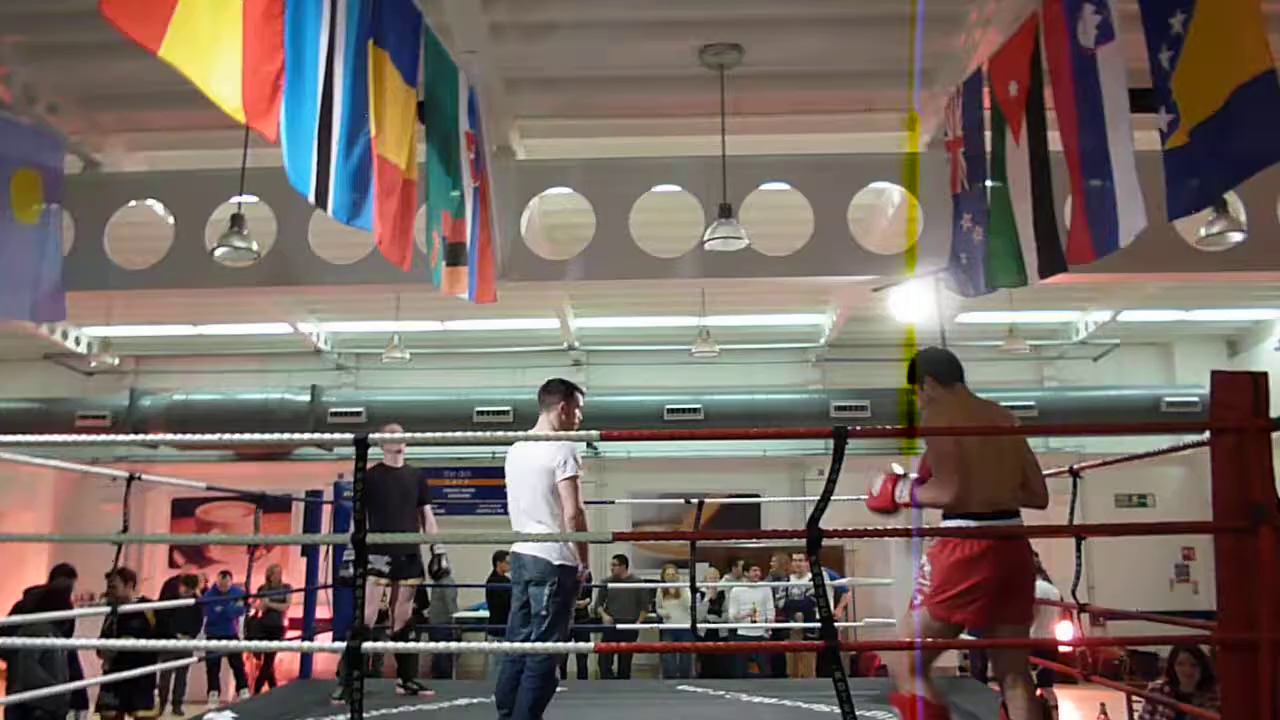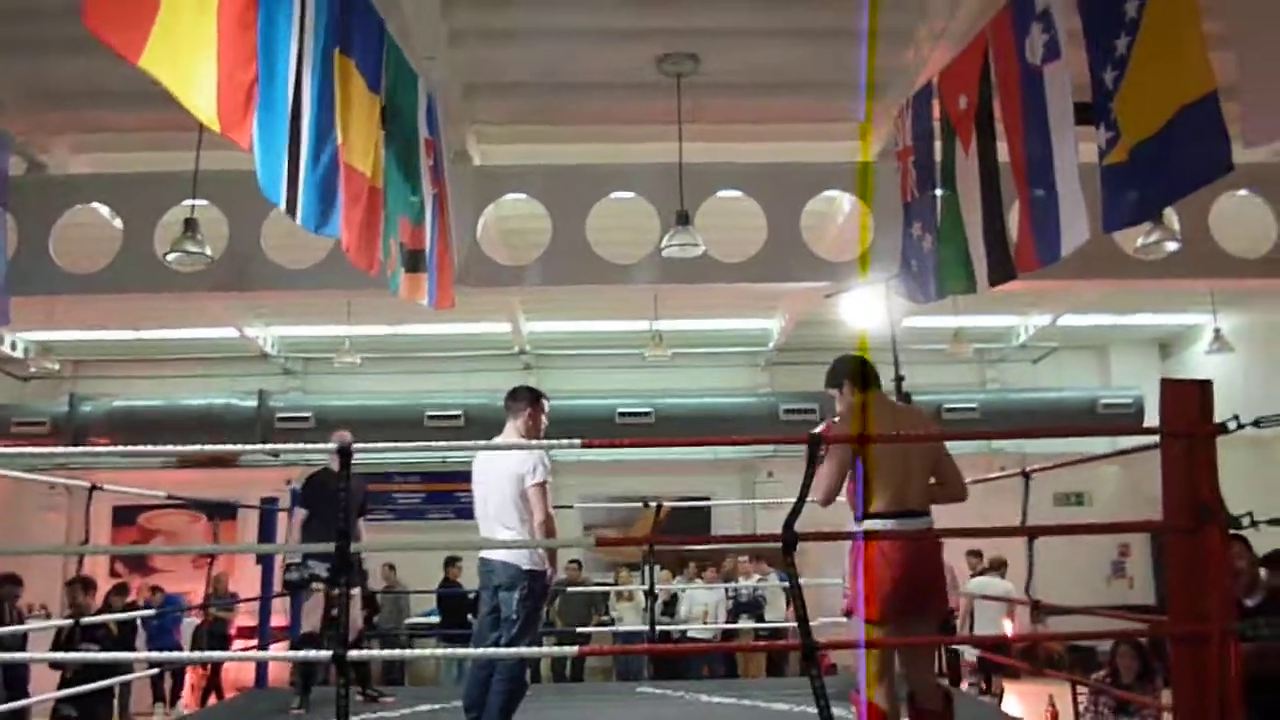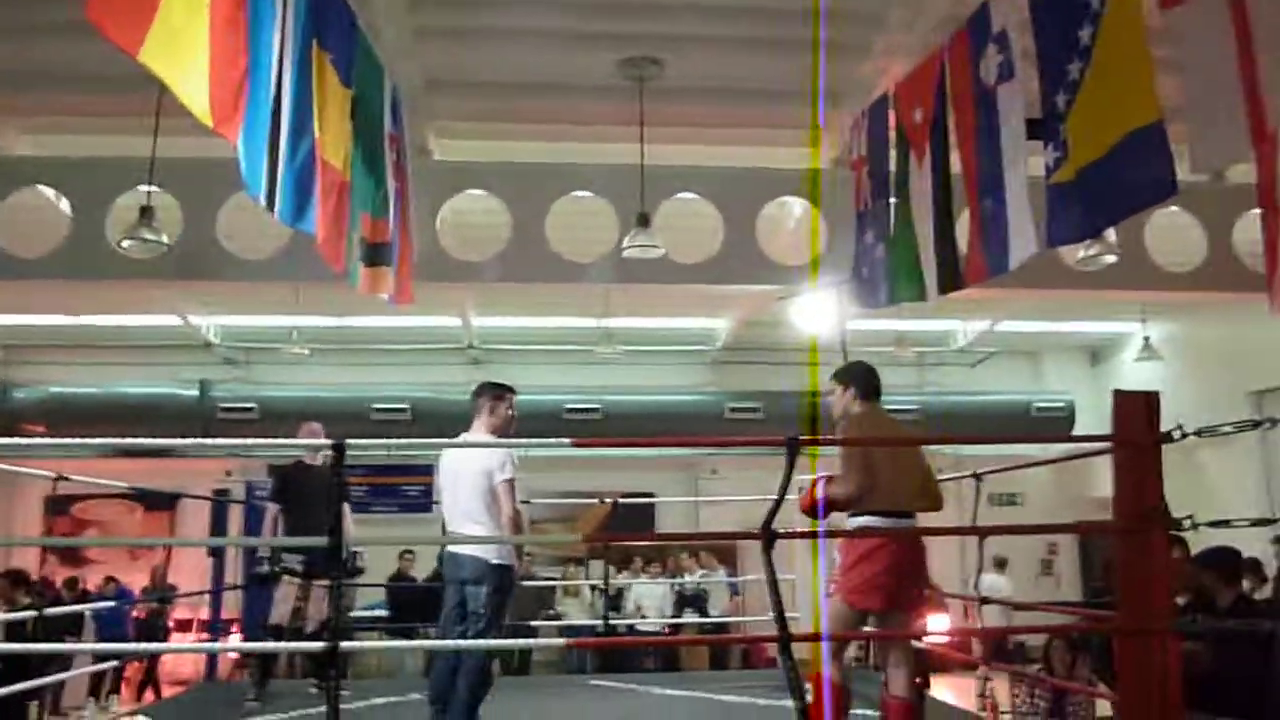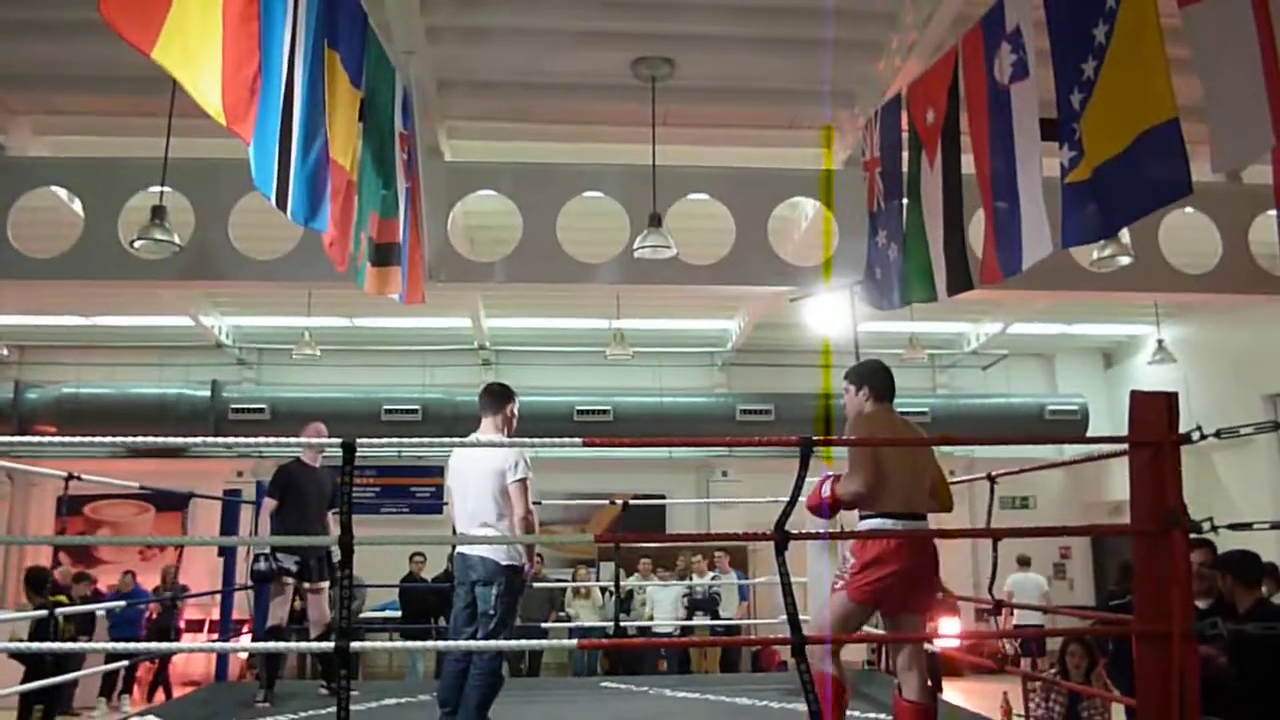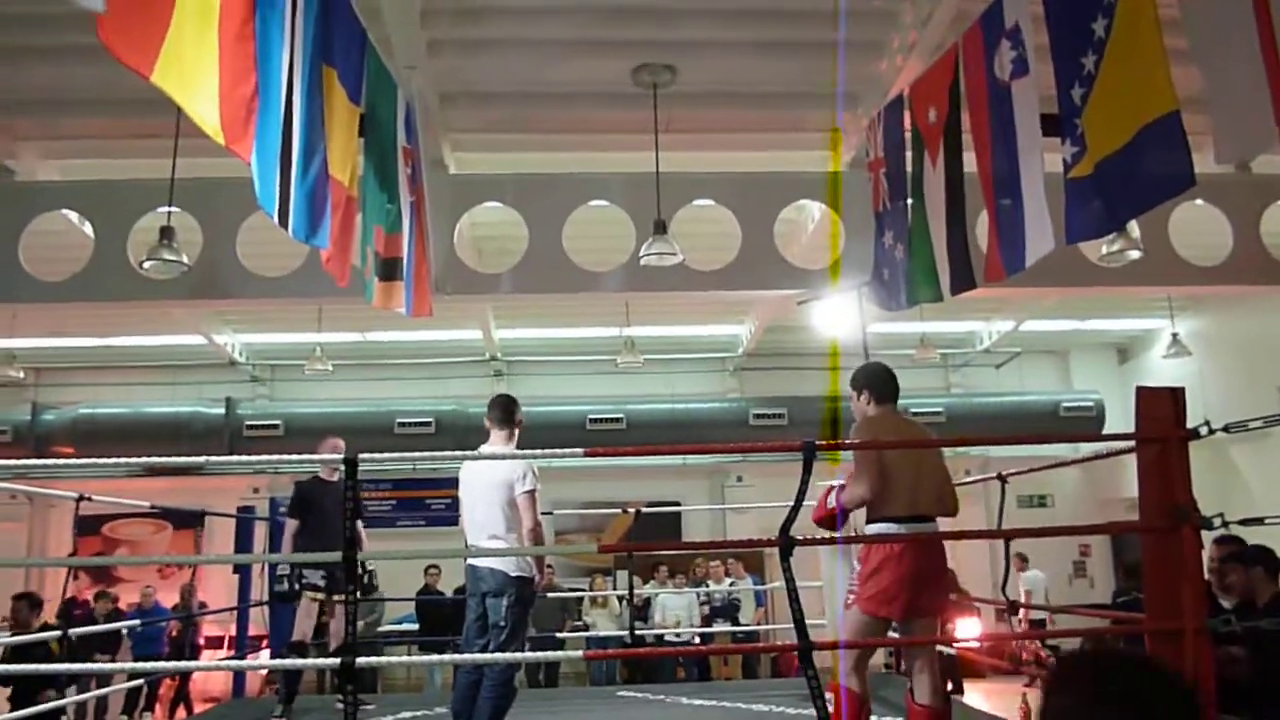
dt=1s
person 1, frame 1
left shoulder: (938, 415)
right shoulder: (1004, 418)
left elbow: (949, 492)
right elbow: (1038, 496)
left wrist: (907, 492)
left hip: (967, 549)
right hip: (1012, 548)
left knee: (906, 664)
right knee: (1015, 679)
person 1, frame 2
left shoulder: (853, 420)
right shoulder: (920, 420)
left elbow: (824, 492)
right elbow: (956, 489)
left wrist: (822, 456)
left hip: (882, 545)
right hip: (923, 543)
left knee: (875, 673)
right knee: (921, 669)
person 1, frame 3
left shoulder: (853, 425)
right shoulder: (904, 433)
left elbow: (854, 485)
right elbow: (933, 499)
left wrist: (824, 492)
left hip: (871, 543)
right hip: (907, 544)
left knee: (827, 648)
right knee: (897, 657)
person 1, frame 4
left shoulder: (862, 424)
right shoulder: (916, 435)
left elbow: (860, 483)
right elbow: (943, 500)
left wrist: (830, 492)
left hip: (883, 546)
right hip: (919, 547)
left knee: (822, 642)
right knee: (909, 660)
person 1, frame 5
left shoulder: (869, 427)
right shoulder: (924, 435)
left elbow: (864, 489)
right elbow: (949, 504)
left wrist: (836, 500)
left hip: (890, 549)
right hip: (928, 549)
left knee: (849, 663)
right knee: (923, 664)
person 2, frame 1
left shoulder: (516, 450)
right shoulder: (562, 448)
right elbow: (572, 514)
right wrist: (583, 559)
left hip: (520, 554)
right hip: (553, 560)
left knee: (517, 644)
right knee: (542, 650)
person 2, frame 2
left shoulder: (482, 455)
right shoulder: (531, 454)
right elbow: (542, 518)
right wrist: (551, 563)
left hip: (489, 561)
right hip: (523, 564)
left knee: (485, 647)
right knee: (512, 652)
person 2, frame 3
left shoulder: (449, 452)
right shoulder: (498, 452)
right elbow: (510, 514)
right wrist: (518, 554)
left hip: (455, 554)
right hip: (490, 558)
left knee: (451, 639)
right knee: (479, 645)
person 2, frame 4
left shoulder: (458, 453)
right shoulder: (510, 453)
right elbow: (522, 514)
right wrist: (530, 556)
left hip: (464, 556)
right hip: (499, 560)
left knee: (460, 642)
right knee: (488, 648)
person 2, frame 5
left shoulder: (468, 465)
right shoulder: (520, 464)
right elbow: (531, 526)
right wrist: (540, 569)
left hip: (476, 569)
right hip: (510, 571)
left knee: (473, 654)
right knee: (501, 661)
person 3, frame 1
left shoulder: (416, 477)
right shoulder: (370, 476)
left elbow: (427, 516)
left wrist: (437, 551)
left hip: (409, 554)
right hip: (379, 553)
left knee: (404, 620)
right knee: (367, 618)
left ankle: (406, 679)
right ankle: (346, 681)
person 3, frame 2
left shoulder: (358, 486)
right shoulder: (316, 480)
right elbow: (297, 520)
left wrist: (363, 563)
right wrist: (293, 559)
left hip: (347, 561)
right hip: (317, 559)
left knee: (355, 627)
right knee: (312, 626)
left ankle: (364, 686)
right ankle: (302, 692)
person 3, frame 3
left shoulder: (334, 475)
right shoulder: (288, 473)
left elbow: (344, 513)
right elbow: (272, 513)
right wrist: (264, 551)
left hip: (325, 554)
right hip: (294, 552)
left knee: (317, 619)
right knee: (280, 617)
left ankle: (321, 676)
right ankle: (259, 682)
person 3, frame 4
left shoulder: (328, 479)
right shoulder: (287, 471)
right elbow: (266, 512)
left wrist: (332, 555)
right wrist: (262, 550)
left hip: (316, 556)
right hip: (286, 553)
left knee: (321, 621)
right knee: (277, 621)
left ankle: (329, 680)
right ankle: (266, 686)
person 3, frame 5
left shoulder: (349, 490)
right shoulder: (306, 489)
left elbow: (358, 531)
right elbow: (290, 532)
left wrist: (368, 567)
right wrist: (284, 571)
left hip: (342, 570)
right hip: (313, 569)
left knee: (340, 635)
right knee: (302, 634)
left ankle: (346, 693)
